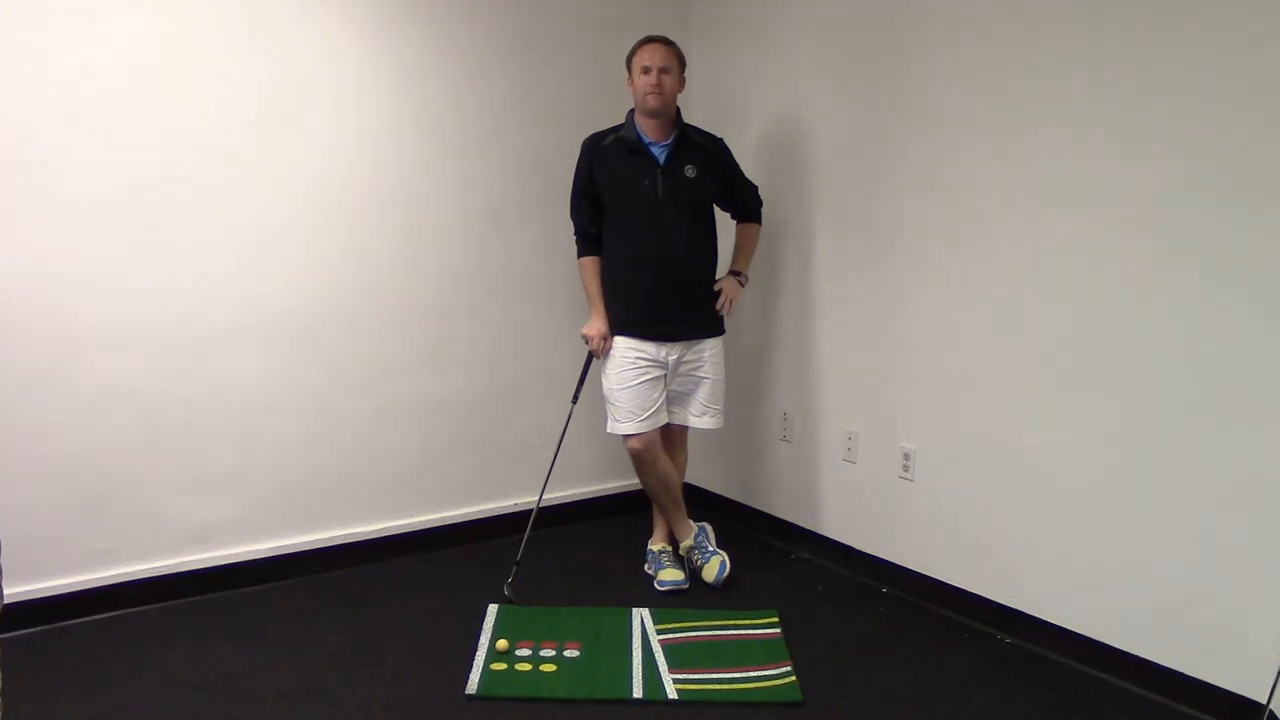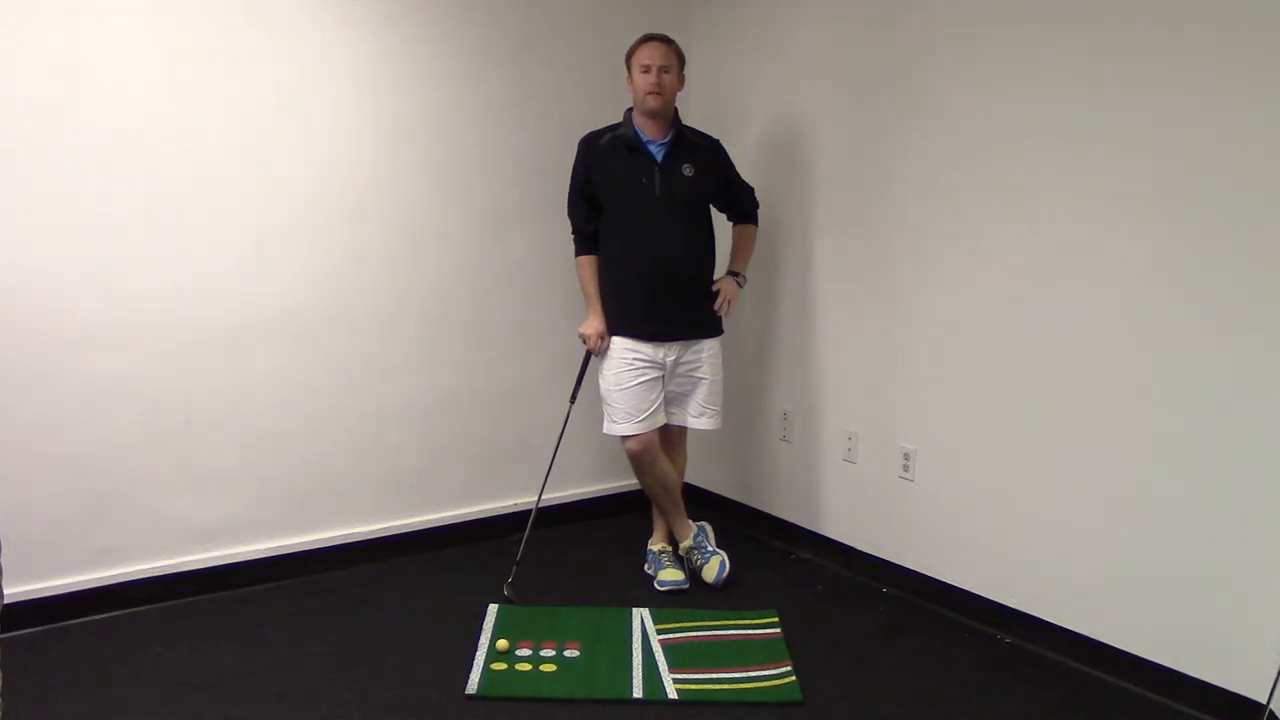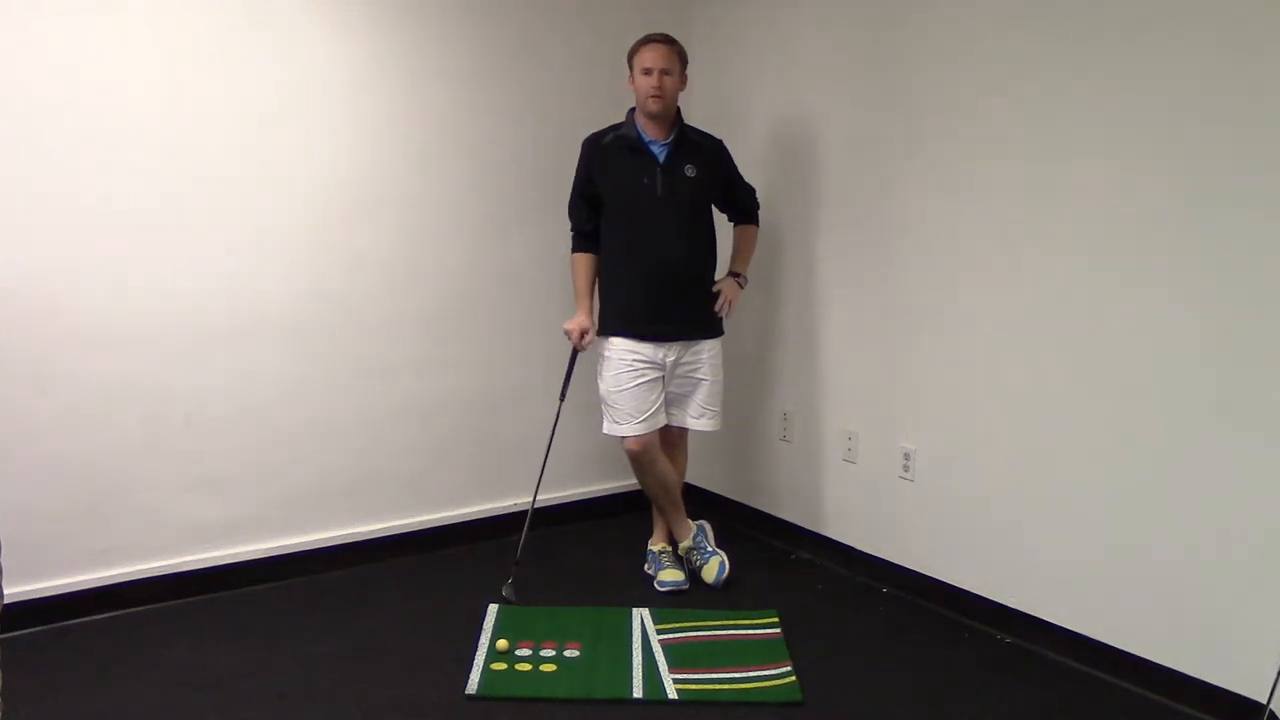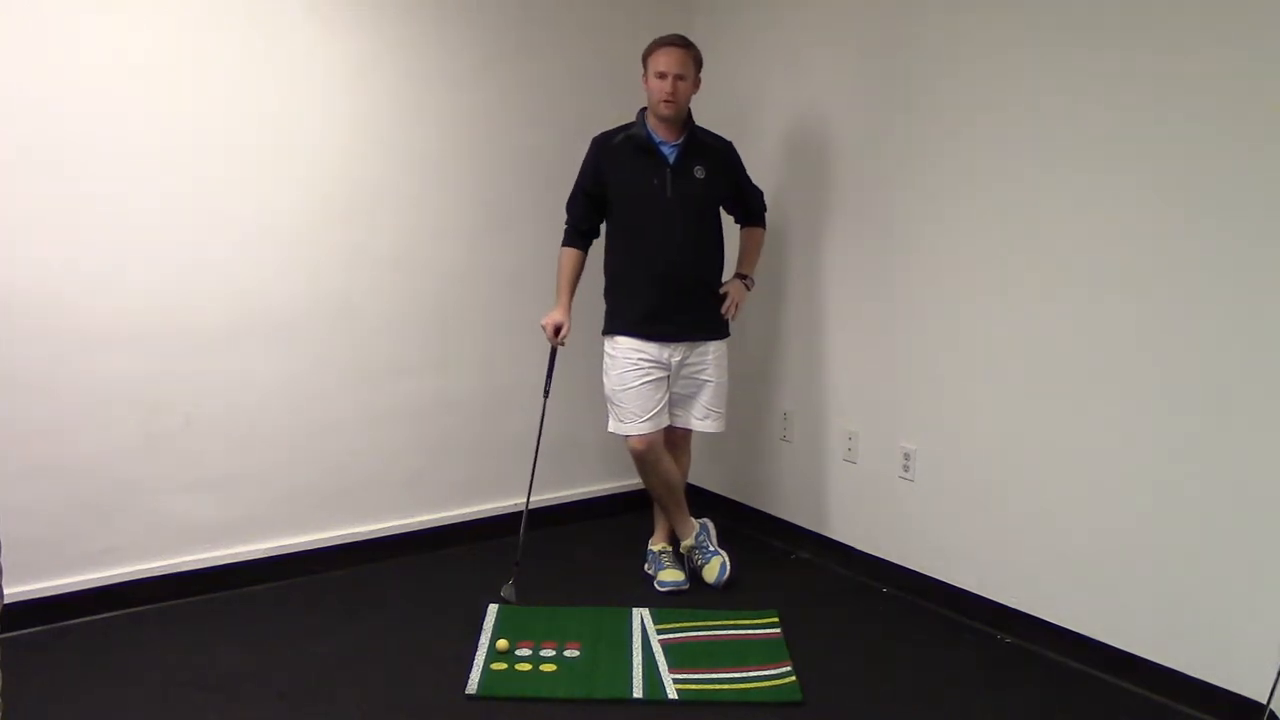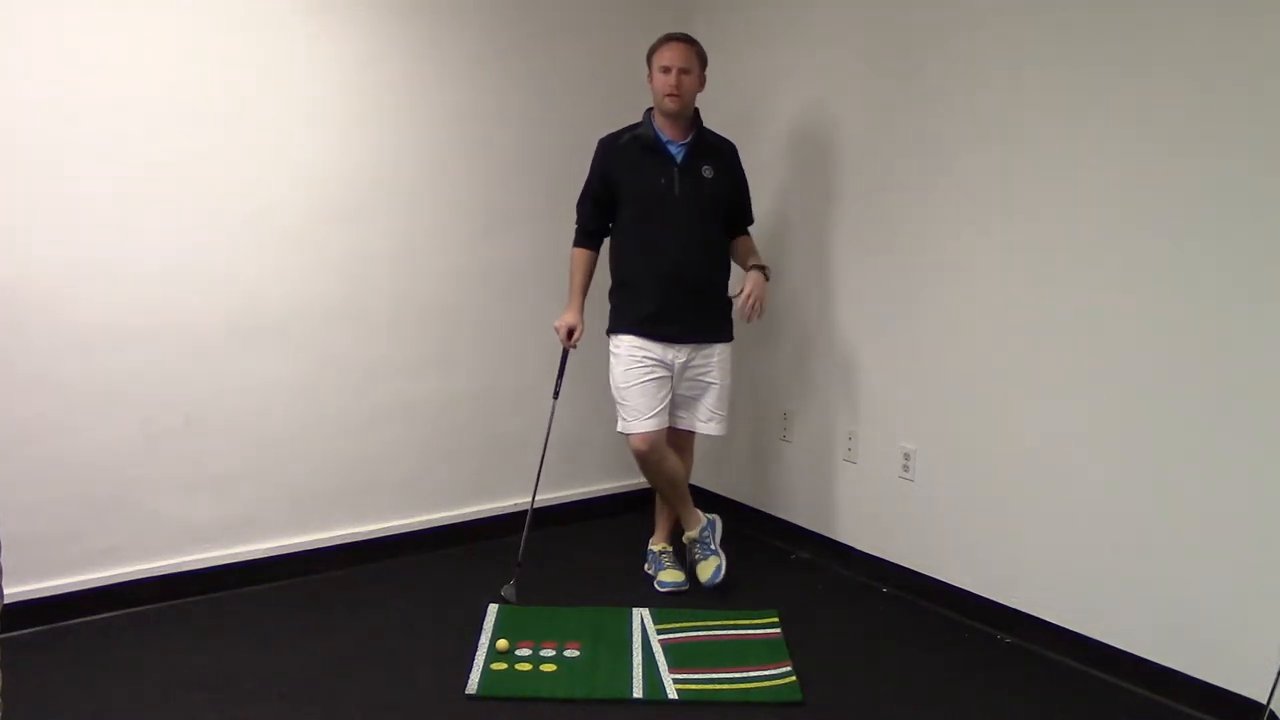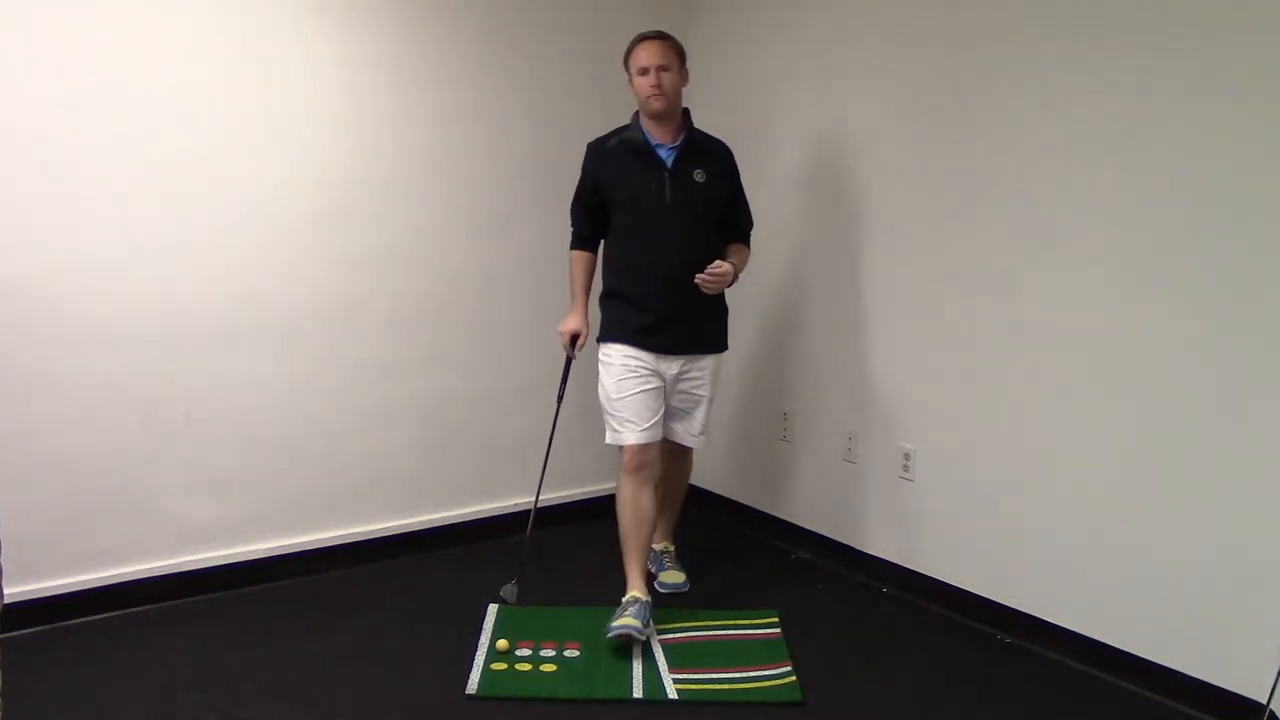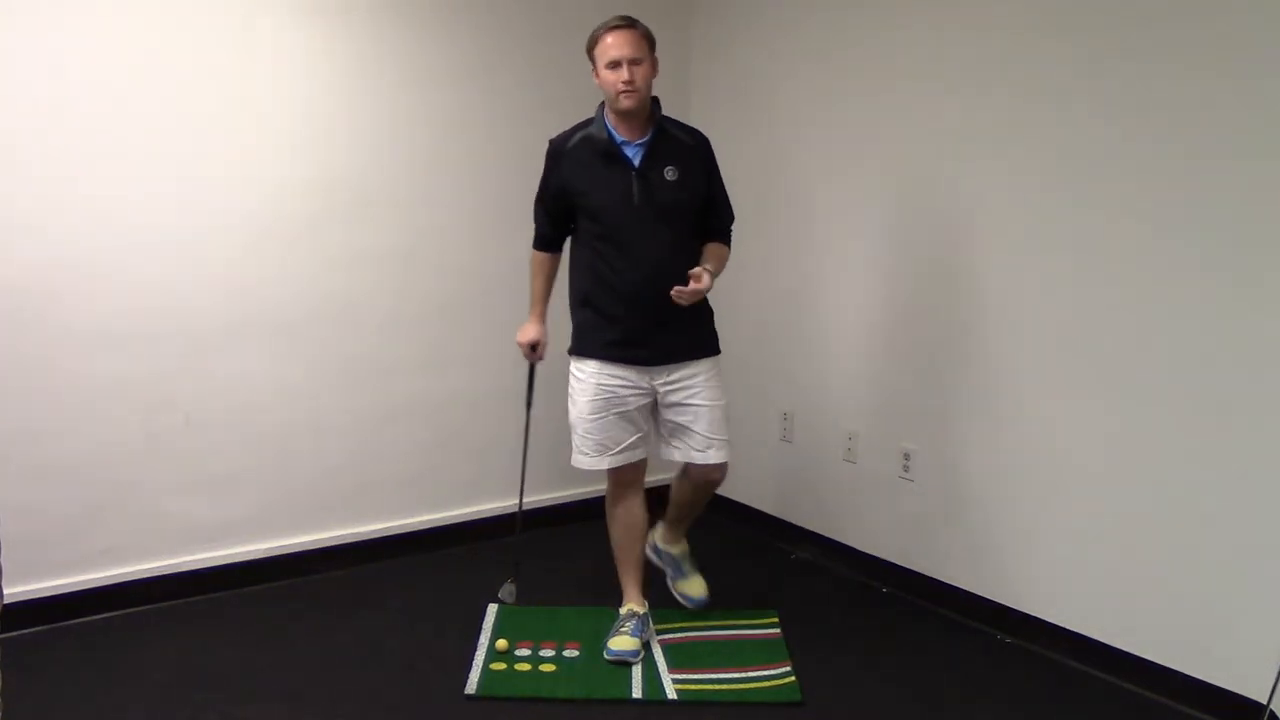
dt=0.7s
person 1, frame 1
left shoulder: (708, 151)
right shoulder: (600, 151)
left elbow: (749, 210)
right elbow: (586, 238)
left wrist: (737, 275)
right wrist: (597, 313)
left hip: (698, 327)
right hip: (630, 331)
left knee: (674, 435)
right knee: (641, 441)
left ankle: (662, 541)
right ankle: (687, 534)
person 1, frame 2
left shoulder: (705, 151)
right shoulder: (597, 149)
left elbow: (746, 212)
right elbow: (584, 237)
left wrist: (736, 276)
right wrist: (594, 312)
left hip: (696, 328)
right hip: (628, 331)
left knee: (674, 436)
right knee: (639, 443)
left ankle: (662, 542)
right ankle: (687, 533)
person 1, frame 3
left shoulder: (708, 152)
right shoulder: (600, 150)
left elbow: (747, 213)
right elbow: (584, 234)
left wrist: (737, 276)
right wrist: (584, 309)
left hip: (696, 329)
right hip: (627, 331)
left knee: (675, 438)
right knee: (638, 443)
left ankle: (661, 542)
right ankle: (688, 533)
person 1, frame 4
left shoulder: (717, 153)
right shoulder: (609, 149)
left elbow: (753, 215)
right elbow: (579, 229)
left wrist: (743, 278)
right wrist: (562, 304)
left hip: (702, 330)
right hip: (632, 331)
left knee: (678, 439)
right knee: (643, 442)
left ankle: (662, 542)
right ankle: (690, 531)
person 1, frame 5
left shoulder: (723, 155)
right shoulder: (616, 150)
left elbow: (737, 229)
right elbow: (588, 231)
left wrist: (755, 268)
right wrist: (574, 305)
left hip: (707, 330)
right hip: (638, 329)
left knee: (681, 439)
right knee: (646, 442)
left ankle: (662, 543)
right ankle: (697, 525)
person 1, frame 6
left shoulder: (715, 156)
right shoulder: (605, 154)
left elbow: (739, 237)
right elbow: (585, 237)
left wrist: (730, 268)
right wrist: (577, 308)
left hip: (699, 338)
right hip: (628, 337)
left knee: (678, 448)
right knee: (637, 458)
left ankle: (662, 543)
right ankle: (635, 595)
person 1, frame 7
left shoulder: (691, 148)
right shoulder: (569, 152)
left elbow: (718, 232)
right elbow: (549, 236)
left wrist: (707, 273)
right wrist: (536, 315)
left hip: (688, 349)
right hip: (604, 353)
left knee: (707, 469)
right knee: (623, 478)
left ankle: (670, 536)
right ankle: (633, 606)
